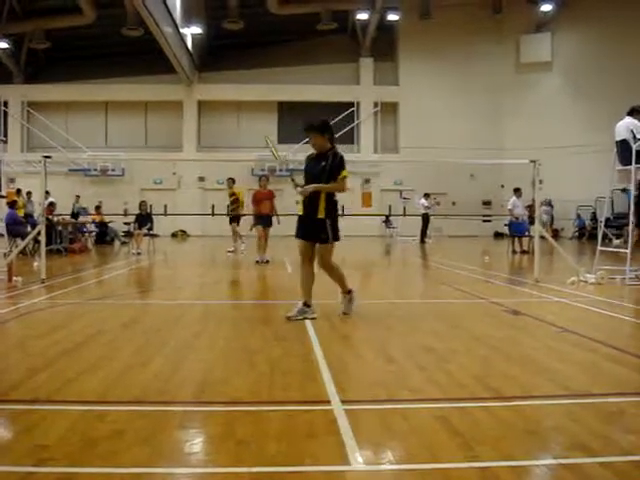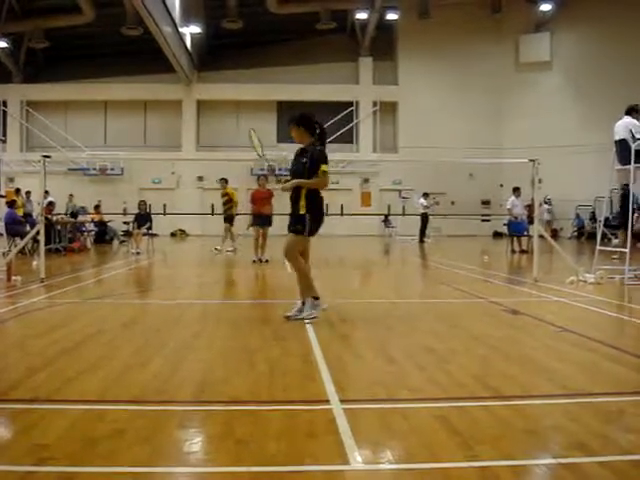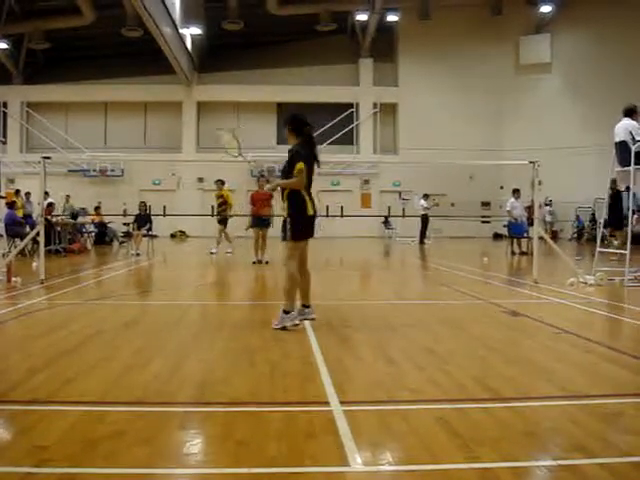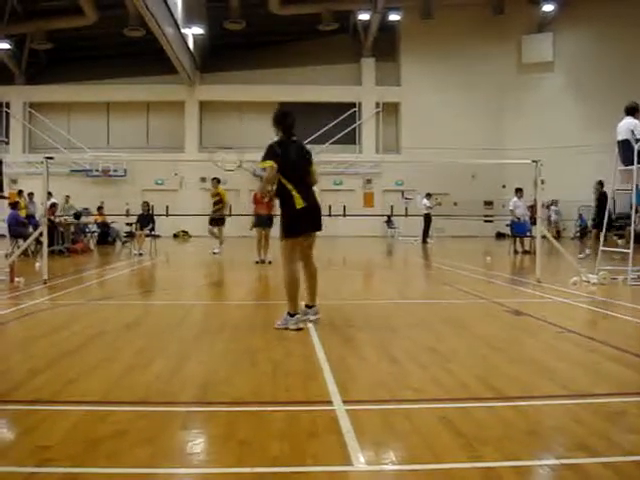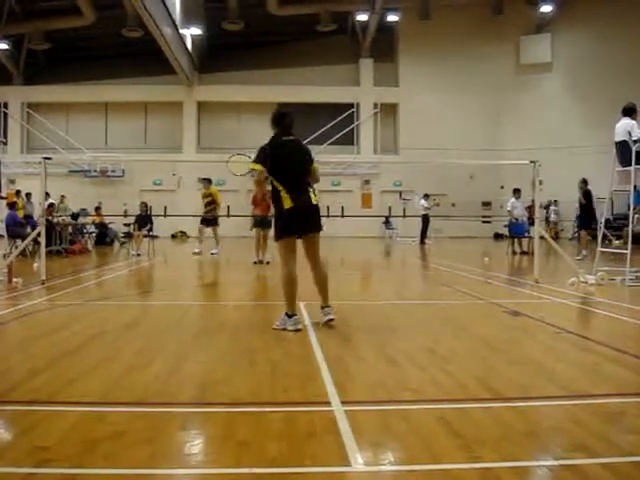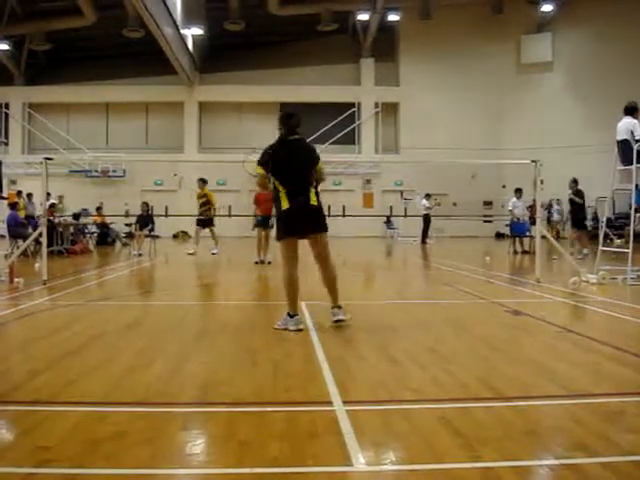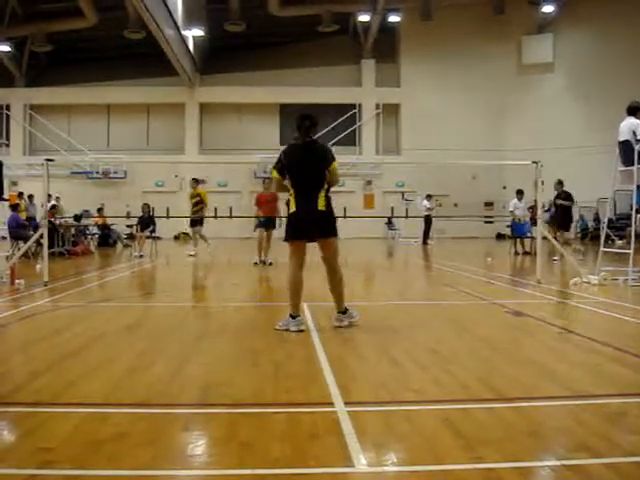
dt=0.2s
person 1, frame 1
left shoulder: (336, 158)
right shoulder: (311, 159)
left elbow: (342, 187)
left wrist: (316, 187)
right wrist: (302, 187)
left hip: (325, 215)
right hip: (307, 213)
left knee: (325, 261)
right knee: (305, 260)
left ankle: (347, 292)
right ankle: (306, 306)
person 1, frame 2
left shoulder: (317, 152)
right shoulder: (300, 152)
left elbow: (322, 182)
left wrist: (295, 183)
right wrist: (291, 184)
left hip: (310, 209)
right hip: (300, 208)
left knee: (290, 251)
right knee: (300, 256)
left ankle: (313, 298)
right ankle: (307, 303)
person 1, frame 3
left shoulder: (297, 151)
right shoulder: (307, 151)
left elbow: (300, 182)
left wrist: (276, 184)
right wrist: (282, 185)
left hip: (298, 211)
right hip: (307, 210)
left knee: (291, 261)
right knee: (301, 262)
left ankle: (289, 313)
right ankle: (306, 307)
person 1, frame 4
left shoulder: (275, 148)
right shoulder: (302, 148)
left elbow: (271, 175)
left wrist: (263, 190)
left hip: (293, 207)
right hip: (312, 205)
left knee: (290, 261)
right knee: (307, 259)
left ankle: (293, 315)
right ankle: (311, 307)
person 1, frame 5
left shoulder: (268, 149)
right shoulder: (302, 148)
left elbow: (260, 177)
right elbow: (315, 178)
left hip: (286, 208)
right hip: (309, 205)
left knee: (288, 263)
right knee: (315, 259)
left ankle: (291, 316)
right ankle: (326, 308)
person 1, frame 6
left shoulder: (272, 150)
right shoulder: (308, 147)
left elbow: (261, 181)
right elbow: (320, 177)
left hip: (287, 209)
right hip: (311, 206)
left knee: (290, 263)
right knee: (324, 259)
left ankle: (293, 316)
right ankle: (336, 308)
person 1, frame 7
left shoulder: (287, 152)
right shoulder: (322, 149)
left elbow: (278, 185)
right elbow: (334, 179)
left hip: (297, 212)
right hip: (321, 209)
left knee: (295, 265)
right knee: (332, 262)
left ankle: (294, 317)
right ankle: (342, 313)
